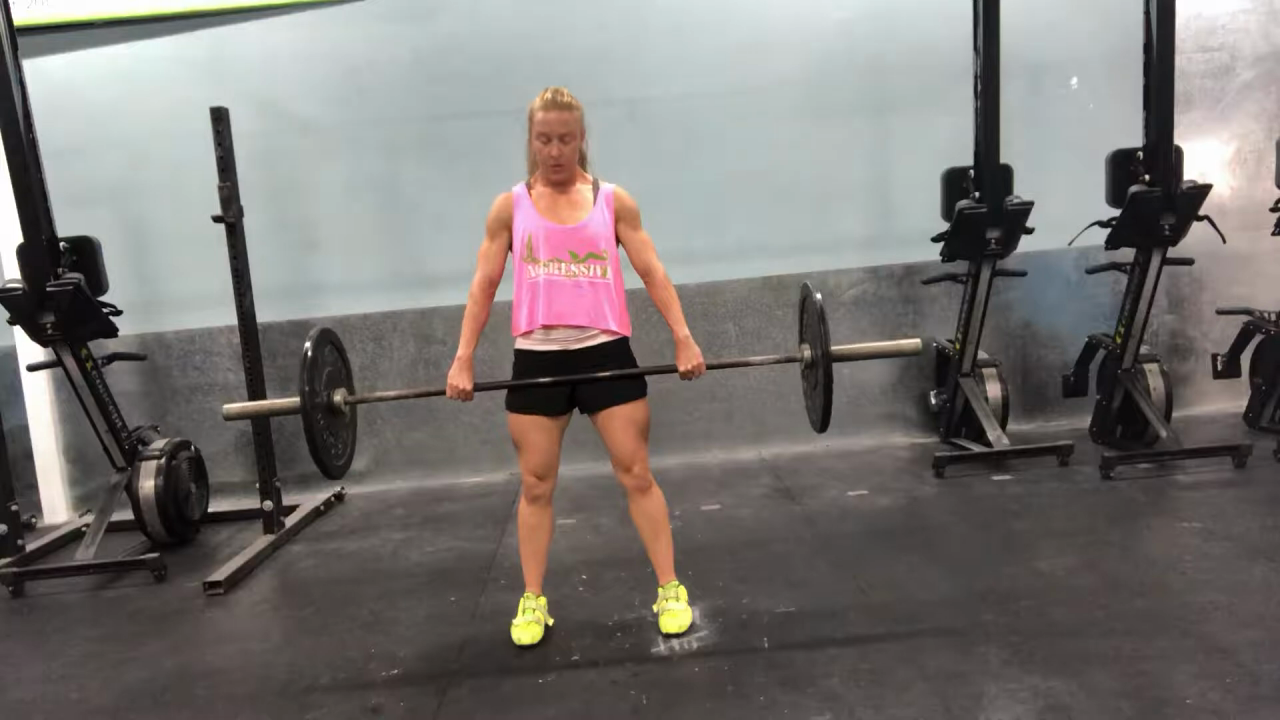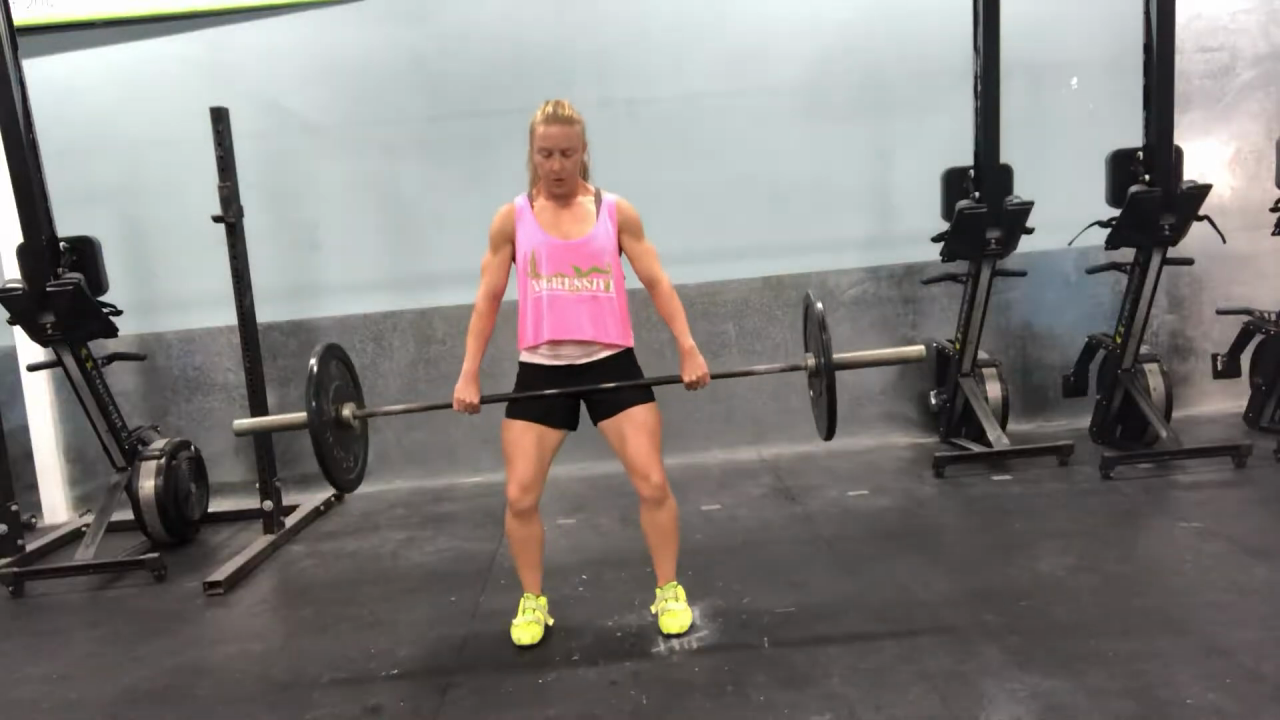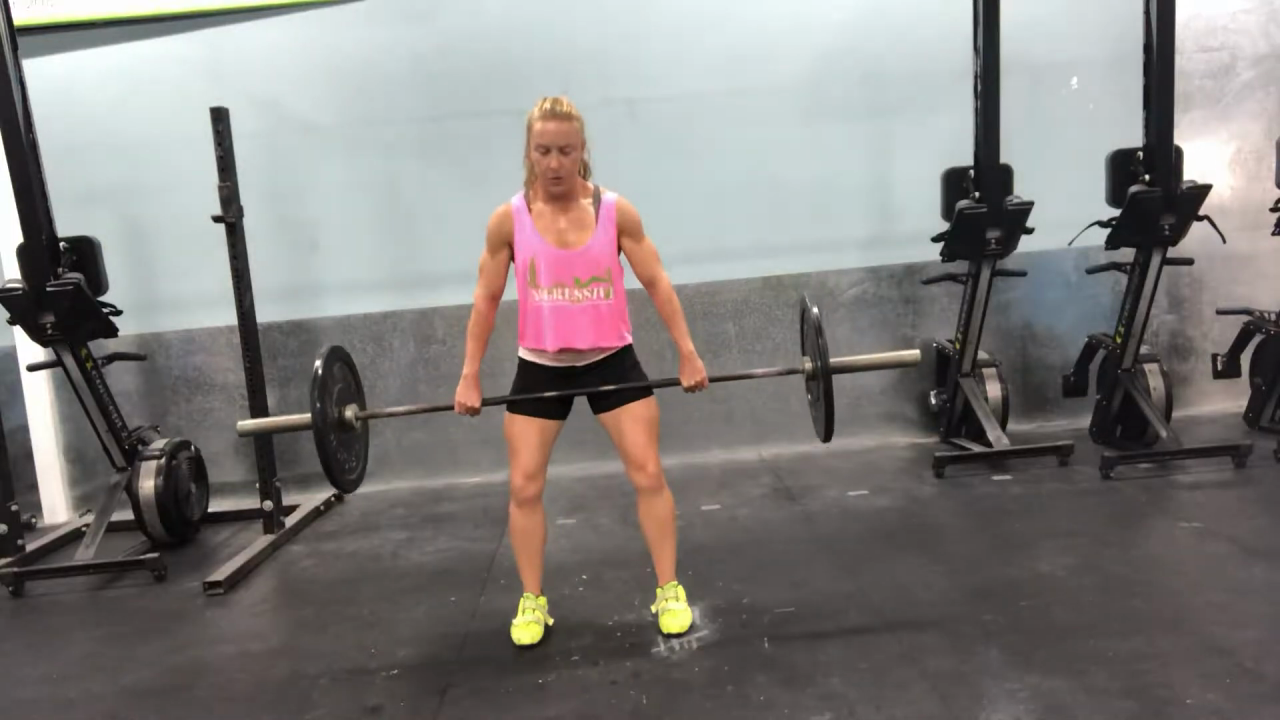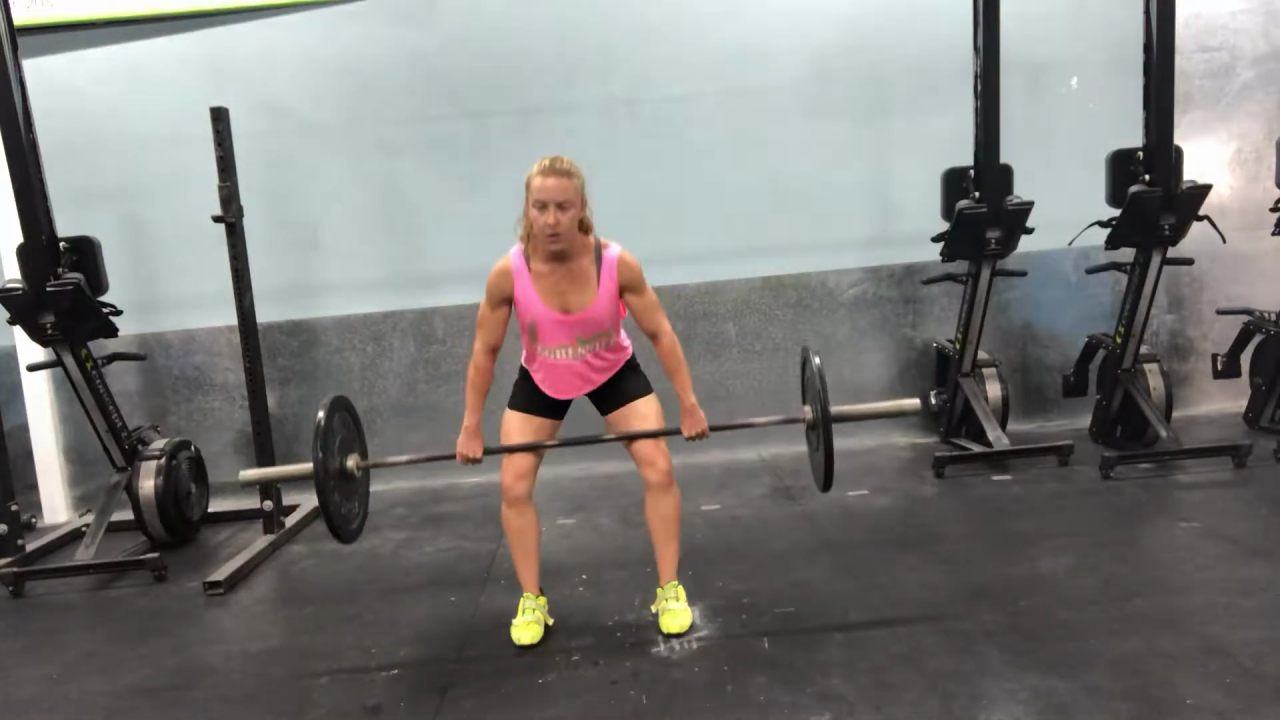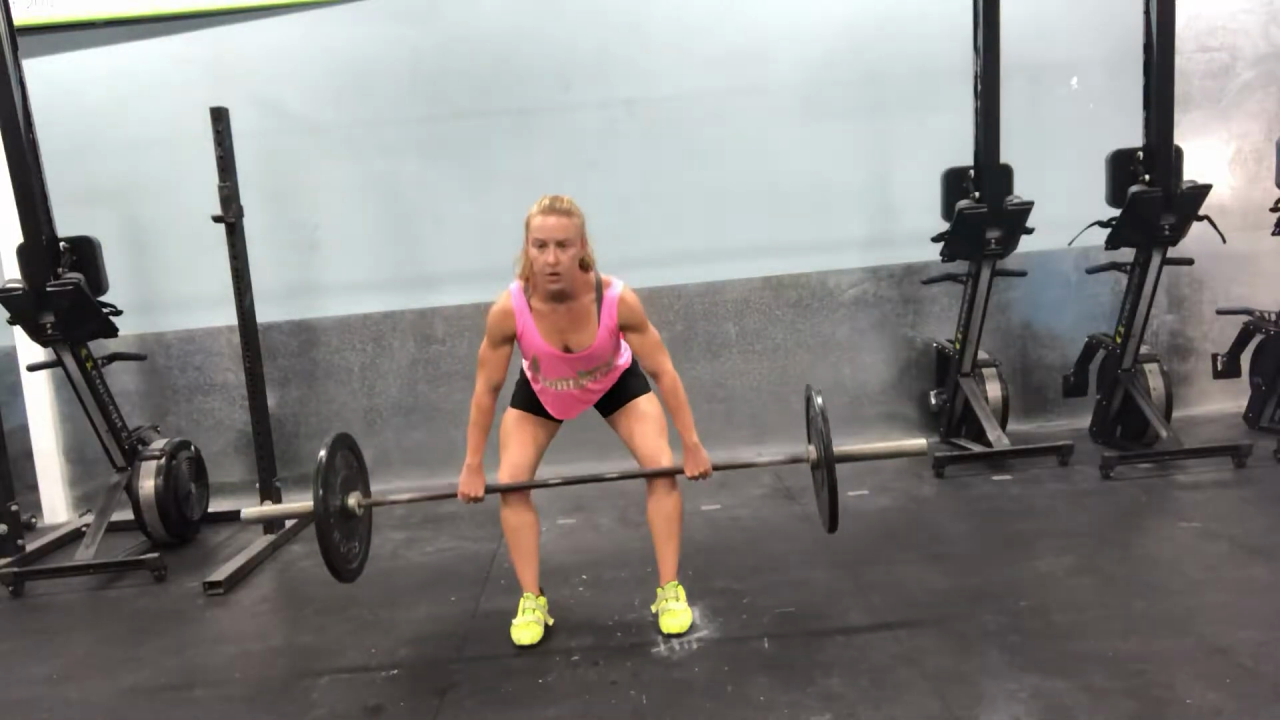
dt=0.5s
person 1, frame 1
left shoulder: (613, 200)
right shoulder: (510, 206)
left elbow: (652, 272)
right elbow: (483, 286)
left wrist: (683, 338)
right wrist: (463, 357)
left hip: (606, 351)
right hip: (537, 358)
left knee: (637, 475)
right knee: (536, 485)
left ankle: (671, 590)
right ankle: (533, 601)
person 1, frame 2
left shoulder: (616, 211)
right shoulder: (512, 218)
left elbow: (657, 282)
right elbow: (488, 299)
left wrist: (688, 348)
right wrist: (468, 372)
left hip: (611, 364)
right hip: (540, 371)
left knee: (652, 483)
right knee: (519, 496)
left ankle: (668, 591)
right ankle: (532, 602)
person 1, frame 3
left shoulder: (615, 210)
right shoulder: (508, 219)
left elbow: (656, 283)
right elbow: (486, 300)
left wrist: (687, 352)
right wrist: (470, 374)
left hip: (611, 359)
right hip: (540, 366)
left knee: (648, 473)
right knee: (524, 485)
left ankle: (669, 592)
right ankle: (532, 601)
person 1, frame 4
left shoulder: (617, 263)
right shoulder: (507, 273)
left elbow: (660, 334)
right elbow: (485, 351)
left wrist: (689, 404)
right wrist: (471, 426)
left hip: (614, 373)
right hip: (540, 381)
left knee: (658, 470)
right knee: (514, 486)
left ankle: (669, 591)
right ankle: (532, 601)
person 1, frame 5
left shoulder: (618, 300)
right shoulder: (508, 310)
left elbow: (662, 371)
right elbow: (486, 389)
left wrist: (692, 444)
right wrist: (472, 464)
left hip: (616, 381)
right hip: (539, 391)
left knee: (663, 469)
right knee: (510, 483)
left ankle: (669, 591)
right ankle: (532, 601)
